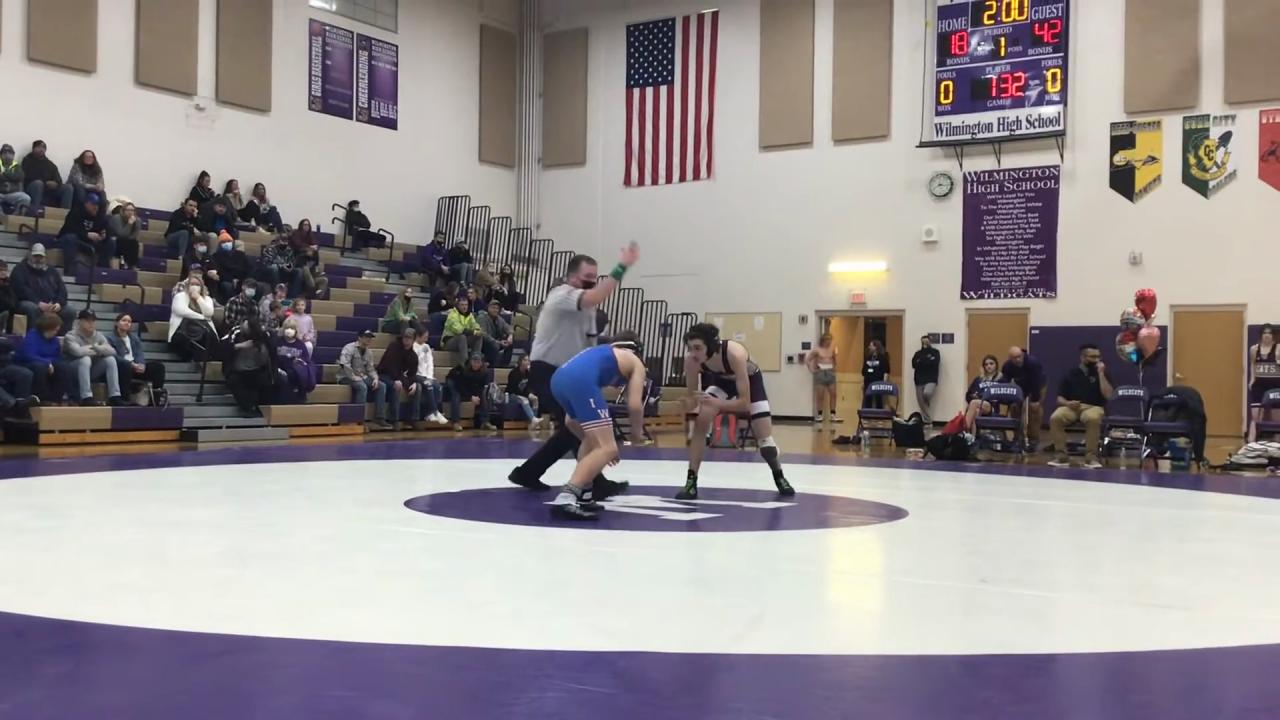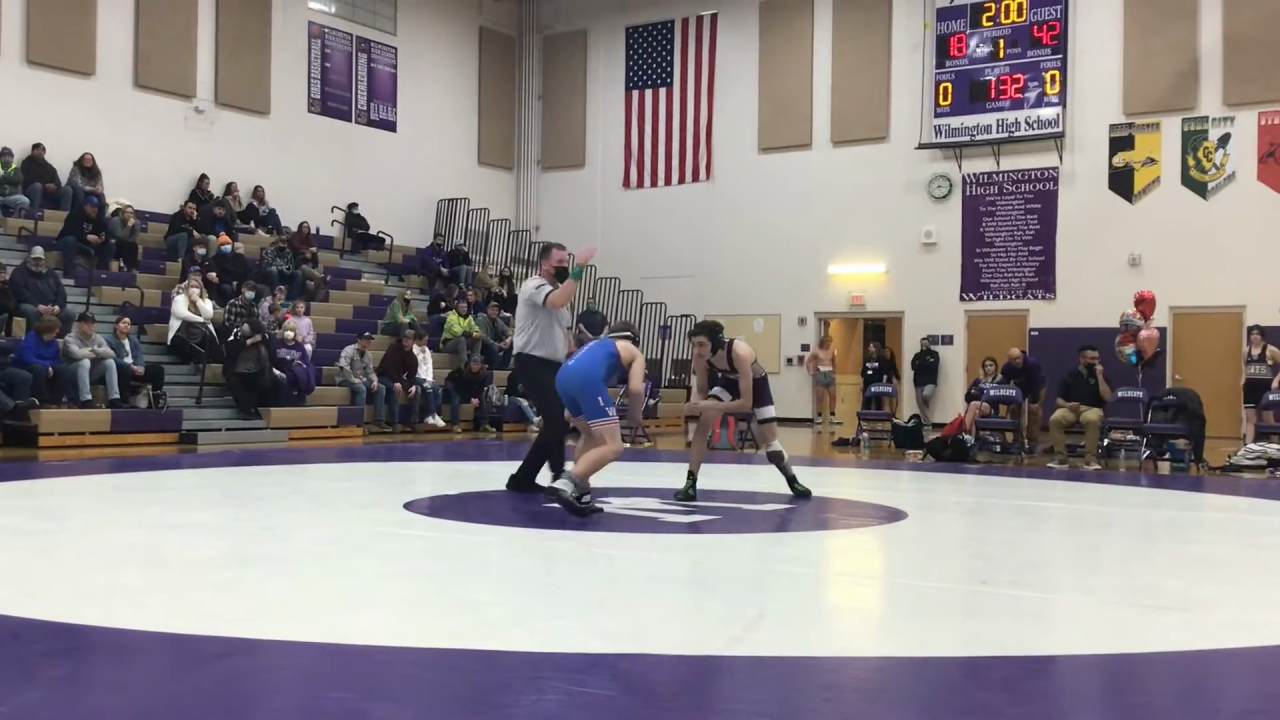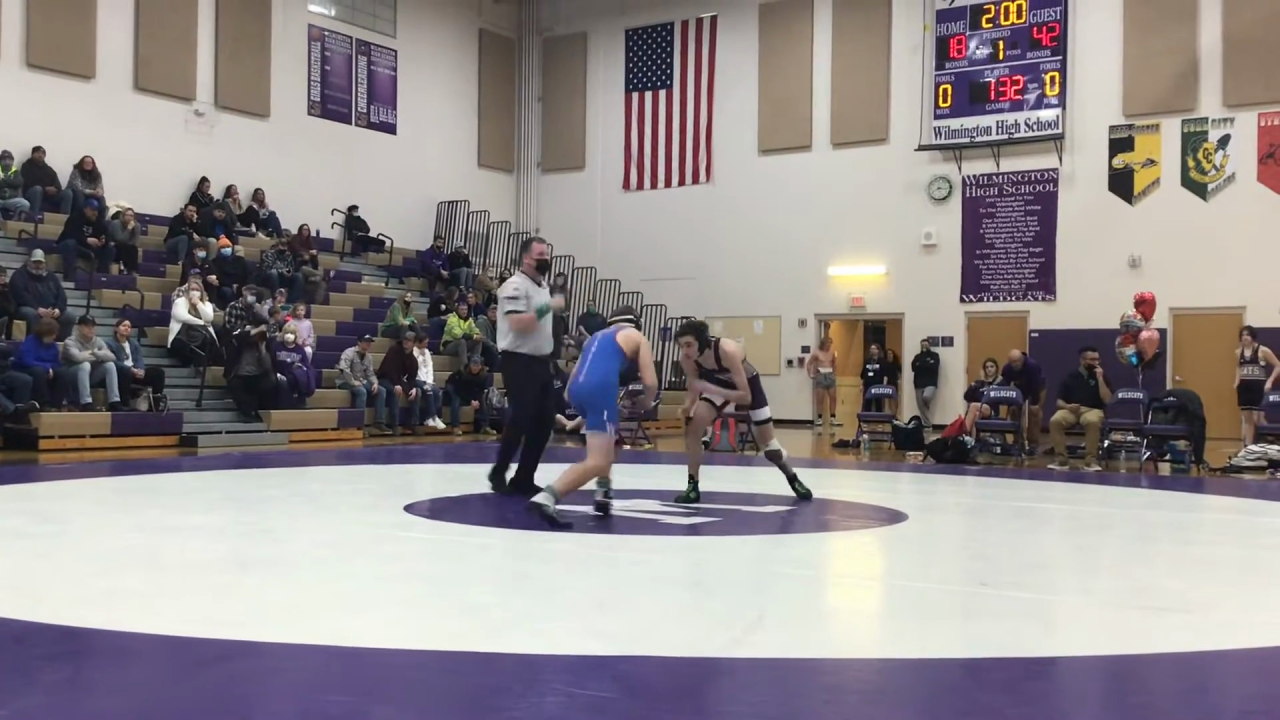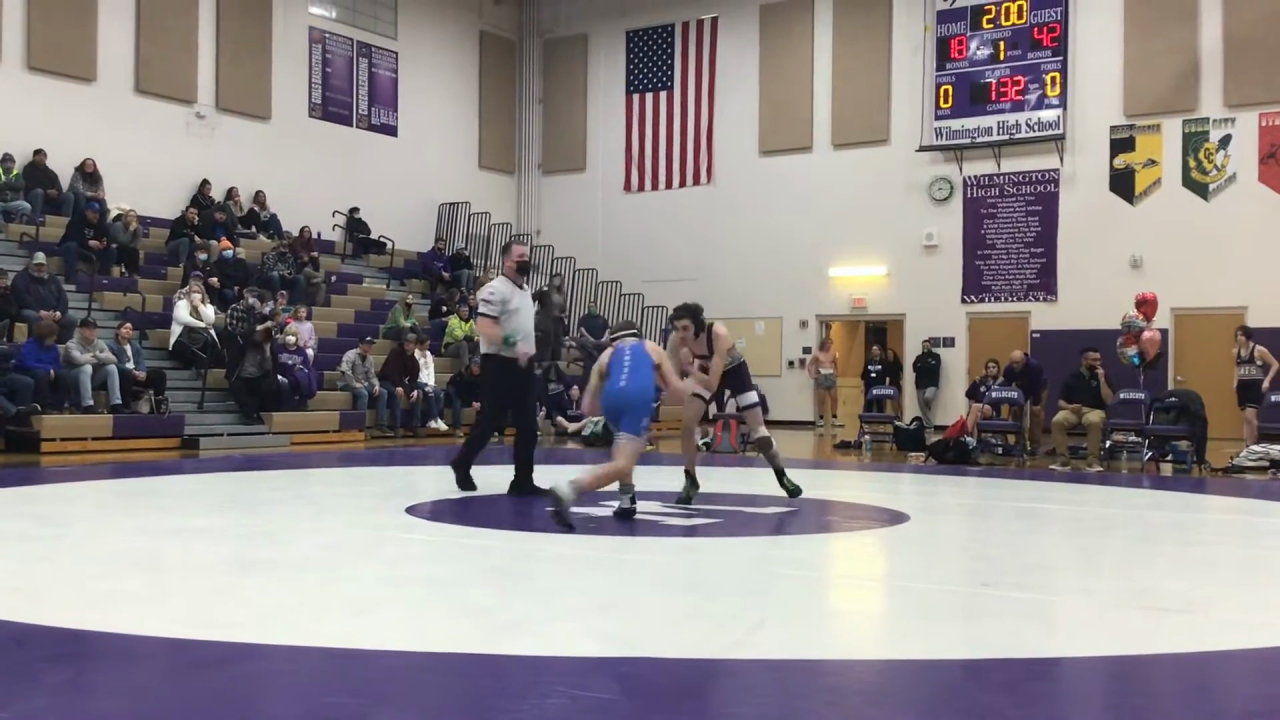
dt=0.2s
person 1, frame 1
left shoulder: (585, 303)
right shoulder: (562, 296)
left elbow: (590, 341)
right elbow: (596, 298)
right wrist: (621, 267)
right hip: (546, 372)
left knee: (571, 427)
left ankle: (528, 473)
right ankle: (594, 481)
person 1, frame 2
left shoulder: (559, 291)
right shoulder: (534, 286)
left elbow: (566, 331)
right elbow: (558, 300)
right wrist: (580, 269)
left hip: (554, 366)
right hip: (533, 364)
left knee: (558, 421)
right knee: (556, 417)
left ankle: (523, 479)
right ankle: (559, 474)
person 1, frame 3
left shoulder: (542, 287)
right shoulder: (515, 286)
right elbow: (517, 323)
left wrist: (549, 358)
right wrist: (547, 308)
left hip: (541, 361)
right hip: (517, 360)
left knee: (545, 421)
right knee: (522, 416)
left ankle: (524, 480)
right ankle: (499, 471)
person 1, frame 4
left shoulder: (525, 290)
right shoulder: (495, 289)
right elbow: (484, 328)
right wrist: (514, 343)
left hip: (522, 365)
right hip: (498, 364)
left knee: (528, 424)
right knee: (490, 420)
left ankle: (523, 481)
right ankle: (462, 465)
person 2, frame 1
left shoulder: (600, 354)
right shoulder: (635, 362)
right elbow: (634, 405)
right wrist: (637, 433)
left hip: (559, 379)
right hip: (580, 381)
left knee: (593, 439)
right knee: (607, 449)
left ankle: (583, 497)
right ankle: (565, 499)
person 2, frame 2
left shoulder: (598, 346)
right shoulder: (634, 352)
right elbow: (636, 388)
right wrist: (636, 414)
left hip: (563, 376)
right hip: (587, 378)
left knee: (591, 437)
right knee: (614, 447)
left ankle: (582, 497)
right ankle: (565, 484)
person 2, frame 3
left shoulder: (596, 337)
right shoulder: (637, 337)
right elbow: (650, 382)
right wrist: (647, 400)
left hip: (578, 390)
right hip: (601, 390)
left knee: (604, 440)
right knee: (597, 463)
left ankle: (603, 494)
right ankle: (546, 498)
person 2, frame 4
left shoulder: (606, 355)
right shoulder: (652, 348)
left elbow: (588, 408)
right elbow: (677, 390)
right wrist: (688, 387)
left hip: (610, 398)
right hip: (639, 397)
left knee: (632, 447)
right knee: (623, 464)
left ankle: (626, 502)
right ankle: (568, 491)
person 3, frame 1
left shoulder: (734, 354)
right shoulder: (691, 360)
left elbow: (745, 403)
right elbow: (692, 395)
left wrist: (715, 402)
right wrist: (689, 403)
left hip: (750, 381)
right hip: (722, 381)
left knee: (765, 442)
right knee: (701, 423)
left ankle: (779, 476)
right ankle: (691, 482)
person 3, frame 2
left shoulder: (740, 353)
right shoulder: (699, 356)
left elbow: (746, 403)
right elbow: (701, 389)
left wrist: (710, 406)
right wrist: (696, 404)
left hip: (756, 384)
right hip: (729, 381)
left knee: (772, 447)
right knee: (702, 425)
left ankle: (792, 481)
right ankle: (691, 484)
person 3, frame 3
left shoulder: (727, 351)
right shoulder: (687, 358)
left elbow: (746, 397)
right elbow: (693, 389)
left wrist: (712, 390)
right wrist: (687, 405)
left hip: (748, 384)
right hip: (719, 383)
left knee: (769, 445)
right knee: (693, 428)
left ankle: (793, 480)
right ankle: (692, 486)
person 3, frame 4
left shoulder: (719, 334)
right shoulder: (677, 341)
left elbow: (712, 385)
left wrist: (691, 368)
left hip: (734, 372)
right hip: (705, 374)
left knee: (759, 436)
right knee: (687, 424)
left ankle: (782, 475)
right ankle: (690, 481)
